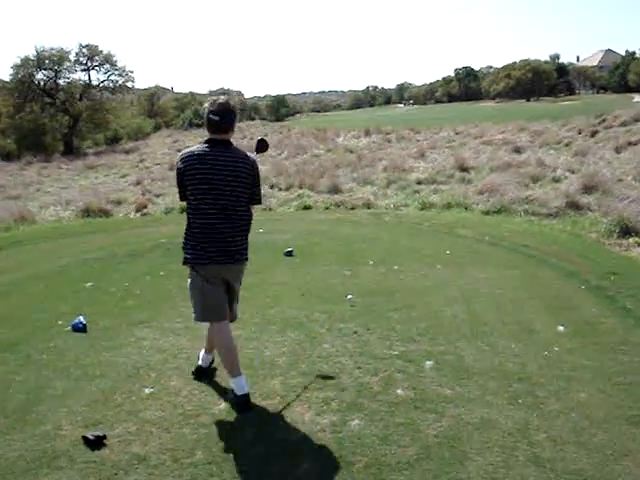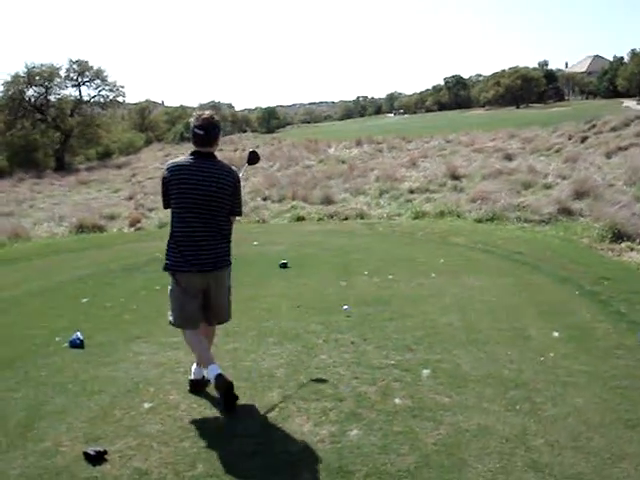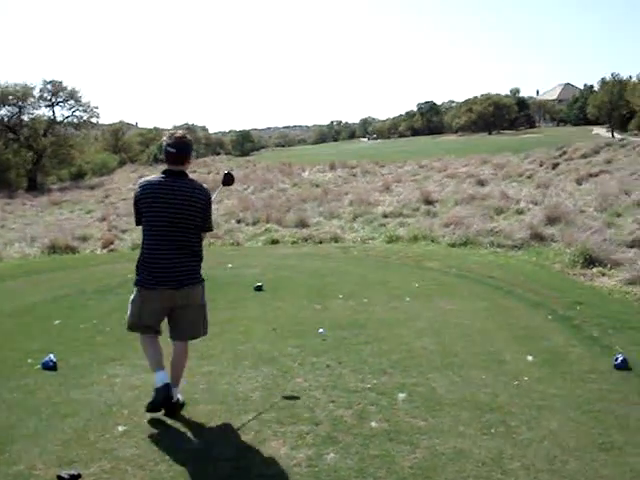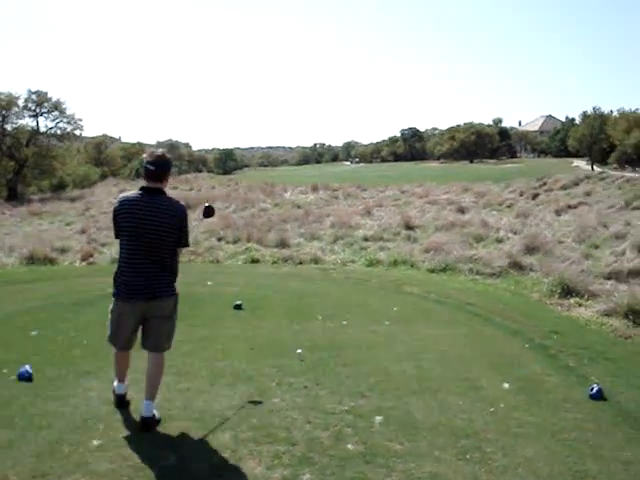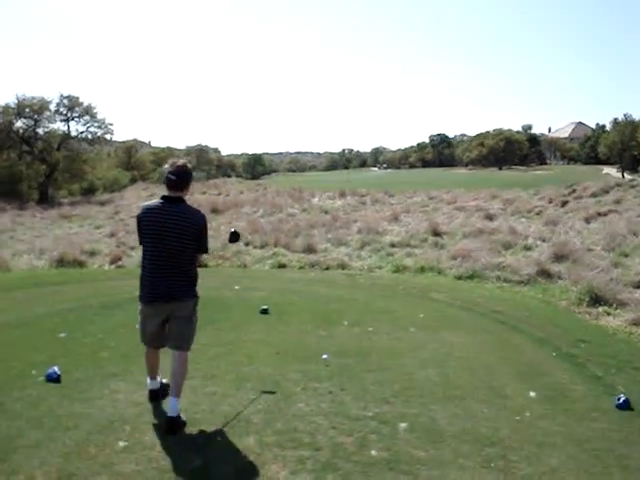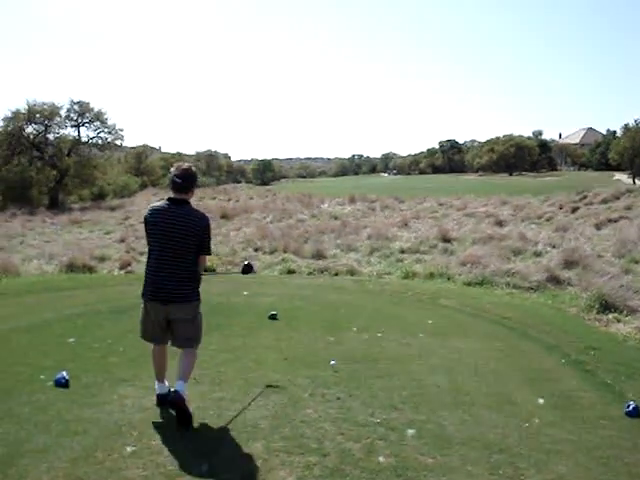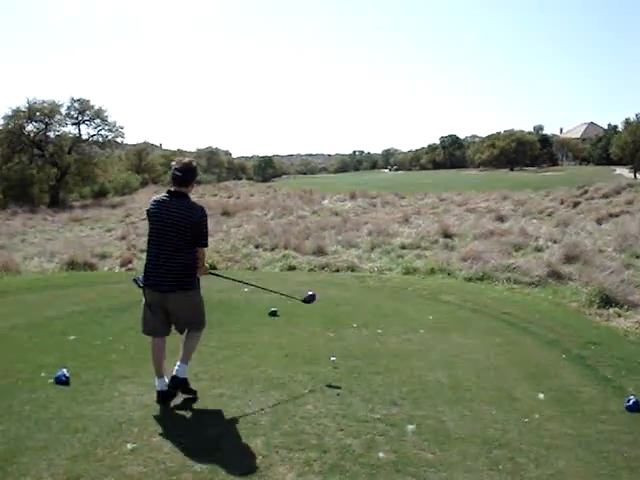
dt=0.2s
person 1, frame 1
left shoulder: (187, 159)
right shoulder: (247, 162)
left elbow: (186, 201)
right elbow: (251, 208)
left hip: (202, 253)
right hip: (235, 252)
left knee: (217, 320)
right knee: (221, 315)
left ankle: (240, 388)
right ankle: (205, 361)
person 1, frame 2
left shoulder: (172, 170)
right shoulder: (229, 175)
left elbow: (171, 209)
right elbow: (232, 219)
left hip: (183, 260)
right hip: (217, 260)
left knee: (188, 324)
right knee: (209, 321)
left ankle: (214, 374)
right ankle: (198, 373)
person 1, frame 3
left shoulder: (144, 187)
right shoulder: (201, 193)
left elbow: (142, 225)
right elbow: (202, 234)
left hip: (151, 276)
right hip: (188, 277)
left knee: (146, 330)
right knee: (181, 338)
left ankle: (161, 381)
right ankle: (172, 395)
person 1, frame 4
left shoulder: (123, 203)
right shoulder: (177, 210)
left elbow: (121, 240)
right elbow: (178, 252)
left hip: (127, 288)
right hip: (162, 291)
left knee: (122, 344)
right knee: (156, 351)
left ankle: (120, 390)
right ankle: (147, 411)
person 1, frame 5
left shoulder: (146, 211)
right shoulder: (197, 217)
left elbow: (145, 246)
right elbow: (198, 259)
left hip: (151, 291)
right hip: (183, 293)
left knee: (152, 344)
right knee: (179, 350)
left ankle: (154, 385)
right ankle: (173, 410)
person 1, frame 6
left shoulder: (152, 213)
right shoulder: (200, 219)
left elbow: (154, 246)
right elbow: (202, 260)
left hip: (155, 290)
right hip: (185, 293)
left knee: (159, 344)
right knee: (189, 346)
left ankle: (161, 390)
right ankle: (177, 390)
person 1, frame 7
left shoulder: (154, 204)
right shoulder: (197, 211)
right elbow: (199, 252)
right wrist: (200, 268)
left hip: (153, 281)
right hip: (183, 284)
left knee: (157, 335)
right knee: (194, 327)
left ankle: (162, 386)
right ankle: (179, 374)
